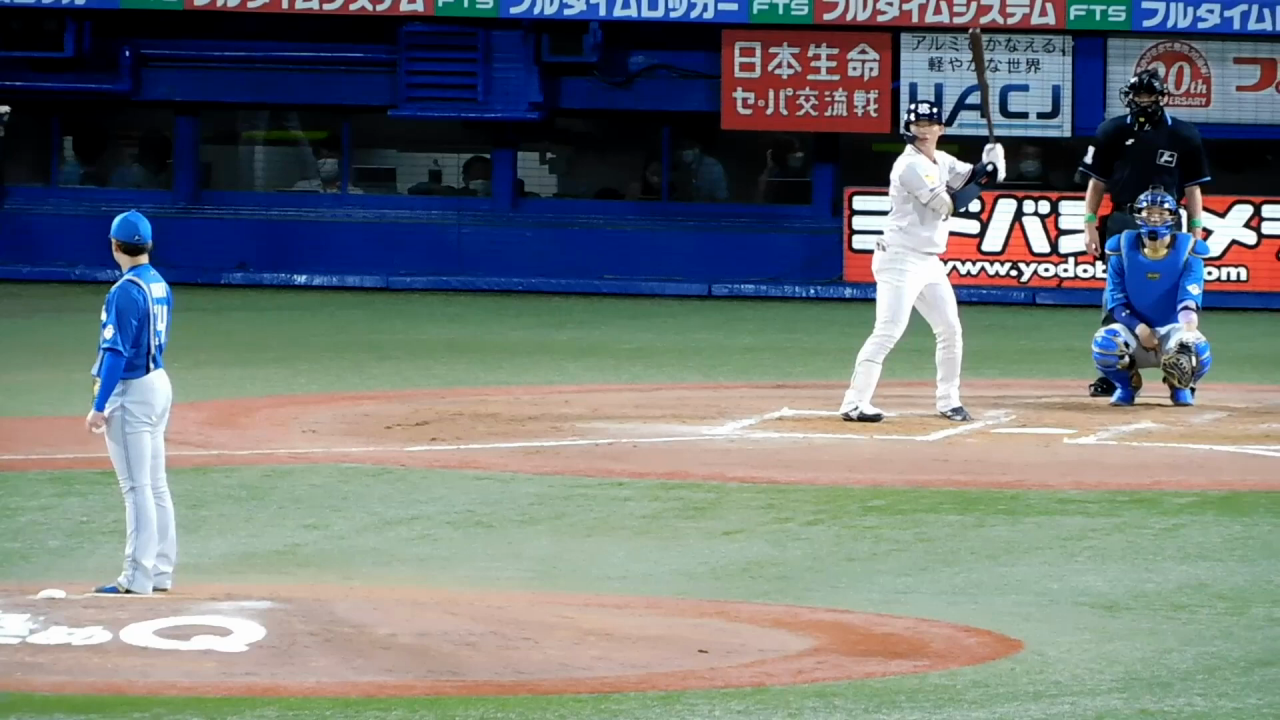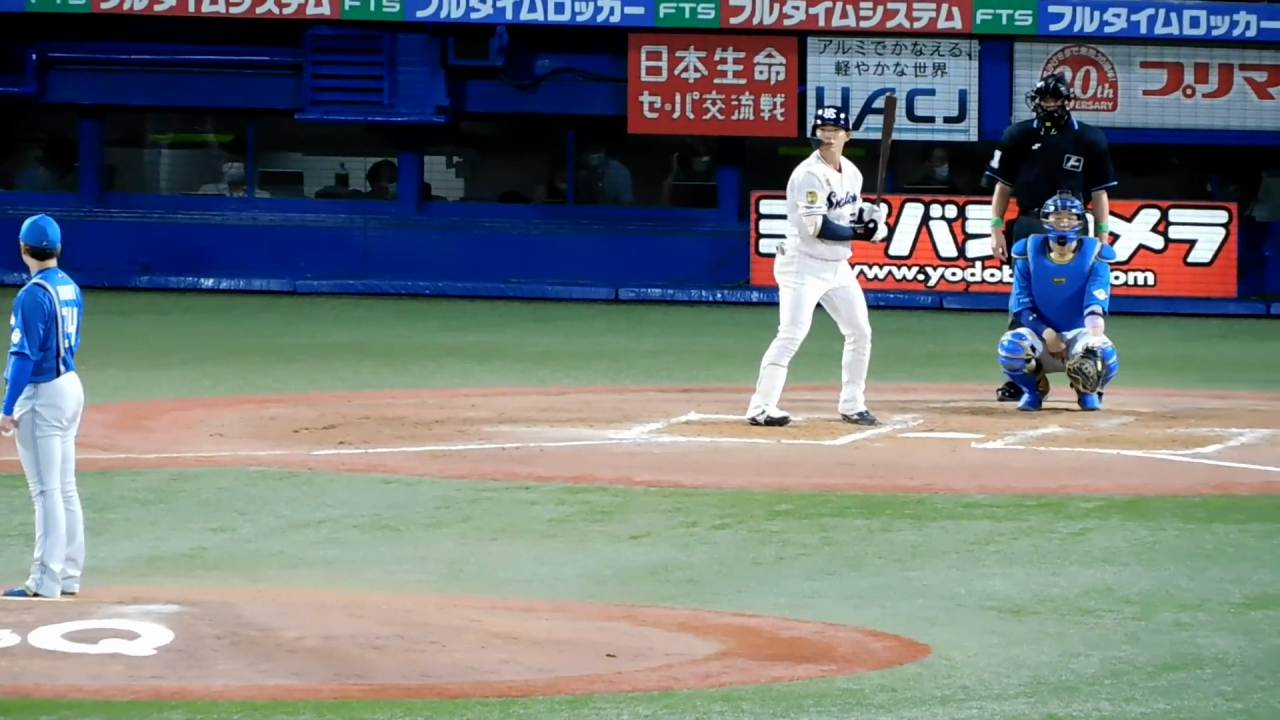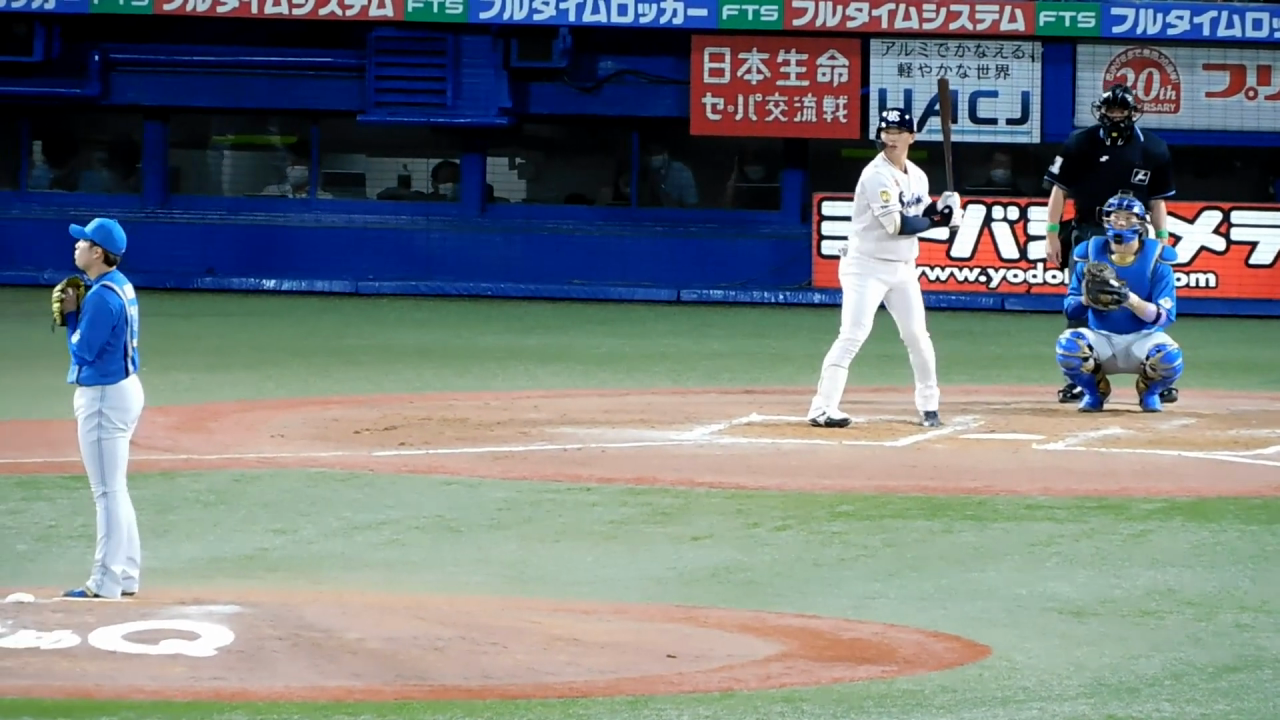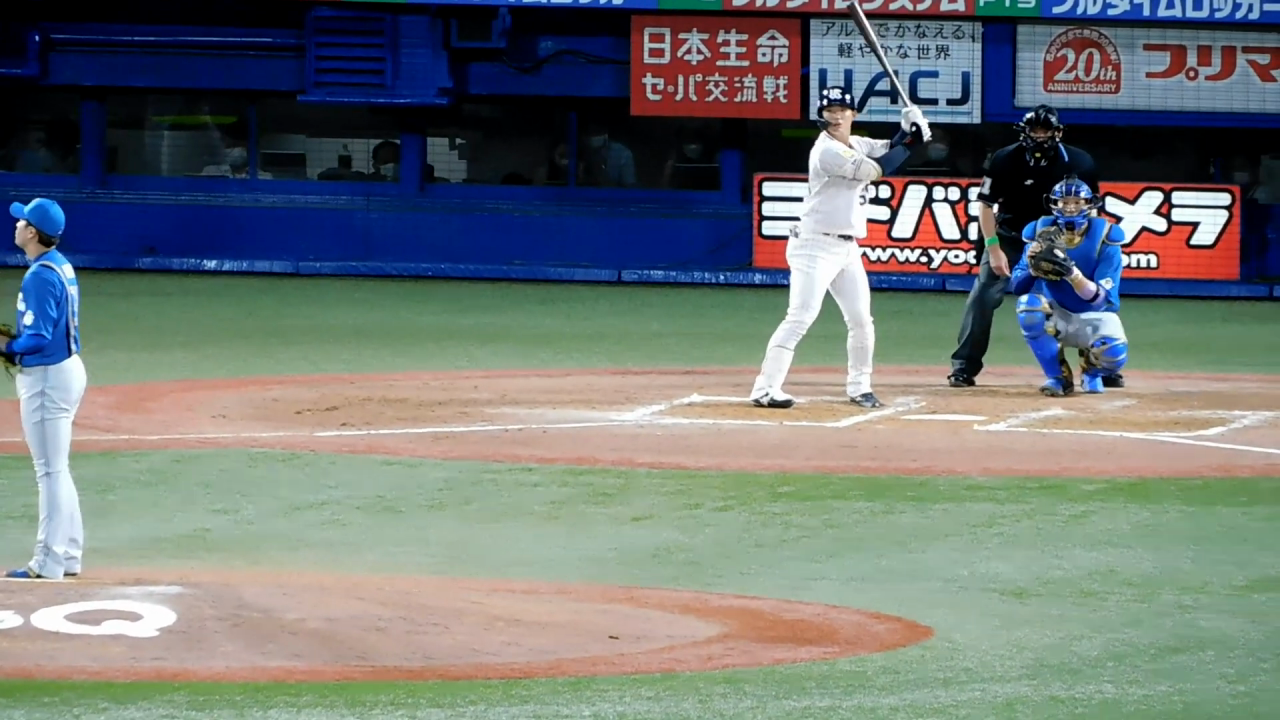
dt=1s
person 1, frame 1
left shoulder: (125, 290)
right shoulder: (160, 285)
left elbow: (117, 353)
left wrist: (99, 406)
left hip: (131, 392)
right hip: (157, 383)
left knee: (136, 487)
right knee: (155, 484)
left ankle: (138, 578)
right ankle: (160, 570)
person 1, frame 2
left shoulder: (32, 295)
right shoulder: (71, 288)
left hip: (41, 395)
right hip: (69, 387)
left knee: (46, 490)
right knee: (64, 488)
left ankle: (46, 581)
right ankle: (67, 574)
person 1, frame 3
left shoulder: (101, 296)
right shoulder: (120, 285)
left elbow: (82, 353)
left wrist: (72, 314)
right wrist: (76, 312)
left hip: (104, 396)
right hip: (123, 390)
left knee: (107, 492)
right knee: (115, 490)
left ankle: (106, 583)
right ankle: (126, 574)
person 1, frame 4
left shoulder: (40, 276)
right shoulder: (60, 266)
left elbow: (38, 337)
left hip: (46, 377)
right hip: (66, 369)
left knee: (49, 471)
right knee: (58, 469)
left ankle: (49, 563)
right ankle: (69, 554)
person 2, frame 1
left shoulder: (940, 160)
right shoulder: (911, 165)
left elbow: (970, 178)
right elbow: (947, 206)
left wrist: (989, 164)
right wrist: (983, 182)
left hip: (929, 261)
right hip: (901, 260)
left knee: (950, 329)
right knee: (887, 331)
left ankle: (948, 400)
right ankle: (854, 403)
person 2, frame 2
left shoulder: (852, 172)
right shoulder: (808, 174)
right elbow: (818, 227)
left wrist: (868, 216)
right wrist: (860, 233)
left hip: (838, 267)
right hip: (803, 264)
left knee: (860, 332)
right knee: (791, 334)
left ankle: (853, 405)
right ankle: (761, 407)
person 2, frame 3
left shoulder: (917, 175)
right shoulder: (876, 174)
left elbow: (922, 214)
right elbow: (896, 225)
left wrist: (941, 208)
right wrist: (938, 219)
left hip: (902, 267)
right hip: (866, 265)
left knee: (916, 334)
right knee: (853, 335)
left ankle: (928, 403)
right ankle: (822, 408)
person 2, frame 4
left shoulder: (857, 144)
right shoulder: (826, 150)
left elbow: (889, 149)
right elbow: (876, 170)
left wrist: (907, 128)
right wrist: (910, 142)
left hip: (847, 247)
right hip: (815, 245)
left knee: (861, 319)
right knee: (800, 317)
left ankle: (859, 386)
right ankle: (766, 388)
person 3, frame 1
left shoulder: (1184, 135)
right shoulder: (1112, 131)
left elbow: (1193, 188)
right elbow: (1097, 182)
left wrist: (1195, 233)
right wrist: (1091, 224)
right hip: (1122, 223)
person 3, frame 2
left shoulder: (1090, 139)
right shoulder: (1018, 135)
left elbow: (1099, 193)
right elbow: (1003, 186)
left wrist: (1102, 236)
right wrist: (997, 229)
right hip: (1028, 227)
person 3, frame 3
left shoulder: (1154, 149)
right shoulder: (1080, 143)
left elbow: (1157, 201)
right elbow: (1059, 190)
left wrist: (1162, 241)
right wrist: (1053, 235)
right hip: (1088, 234)
person 3, frame 4
left shoulder: (1080, 163)
right shoulder: (1004, 160)
right elbow: (986, 205)
right wrist: (994, 249)
right hip: (1011, 235)
right knee: (983, 295)
right ankle: (964, 366)
person 4, frame 1
left shoulder: (1188, 250)
right shoulder: (1122, 249)
left elbow: (1190, 301)
right elbow: (1116, 301)
left wrist: (1188, 336)
right wrist: (1140, 329)
left hip: (1173, 330)
right hip: (1134, 330)
left knee: (1198, 351)
right knee: (1104, 343)
left ankle: (1180, 385)
right ankle: (1127, 384)
person 4, frame 2
left shoulder: (1094, 255)
right shoulder: (1028, 253)
left elbow: (1096, 306)
right elbow: (1021, 307)
left wrist: (1094, 342)
right wrist: (1048, 335)
left hip: (1080, 334)
right hip: (1041, 334)
left knee: (1105, 356)
right knee: (1010, 347)
left ankle: (1088, 390)
right ankle: (1034, 389)
person 4, frame 3
left shoulder: (1156, 259)
right shoulder: (1091, 254)
left elbow: (1165, 316)
right elbow: (1071, 312)
left wrist: (1130, 299)
right wrist: (1086, 298)
left hip: (1143, 338)
right hip: (1102, 339)
left knee: (1170, 357)
right knee: (1067, 345)
left ankle: (1149, 391)
right ankle: (1095, 391)
person 4, frame 4
left shoulder: (1105, 239)
right shoulder: (1041, 233)
left elbow: (1102, 298)
right elbow: (1017, 288)
left wrist: (1072, 273)
right wrist: (1032, 268)
left hip: (1096, 317)
right hip: (1058, 315)
left knee: (1113, 352)
right knee: (1028, 305)
left ankle: (1092, 373)
right ankle: (1058, 377)
